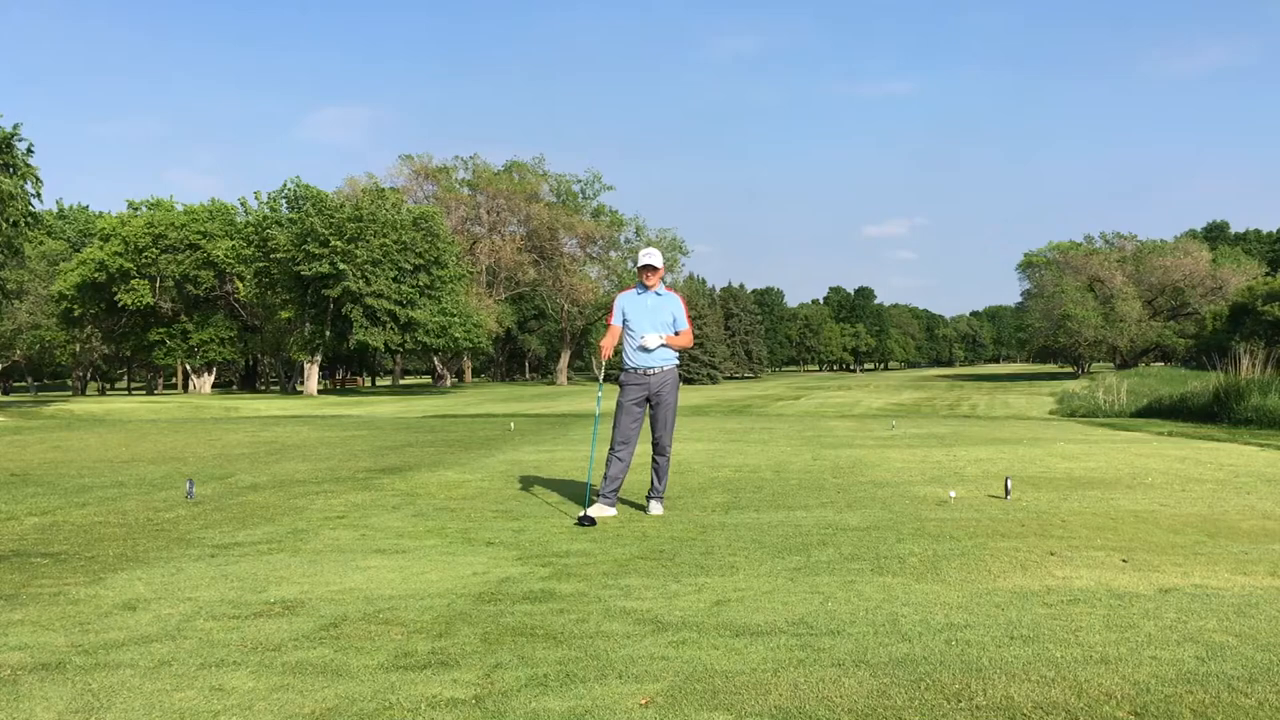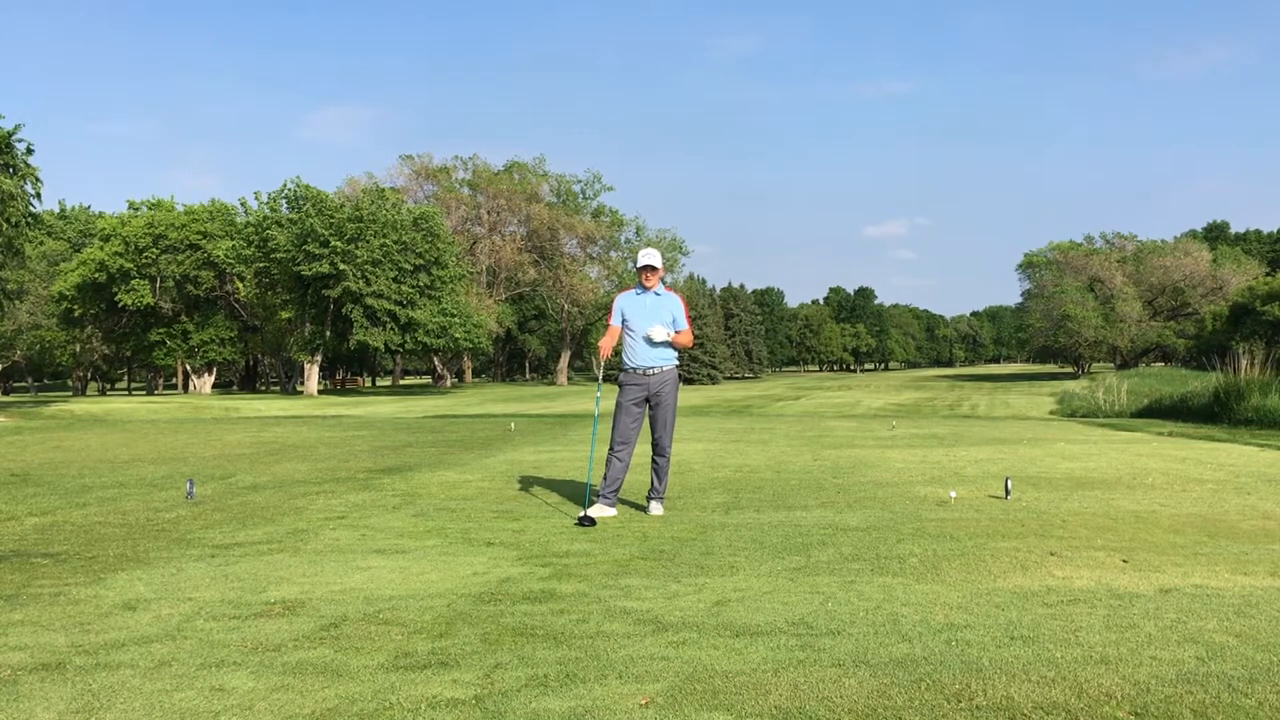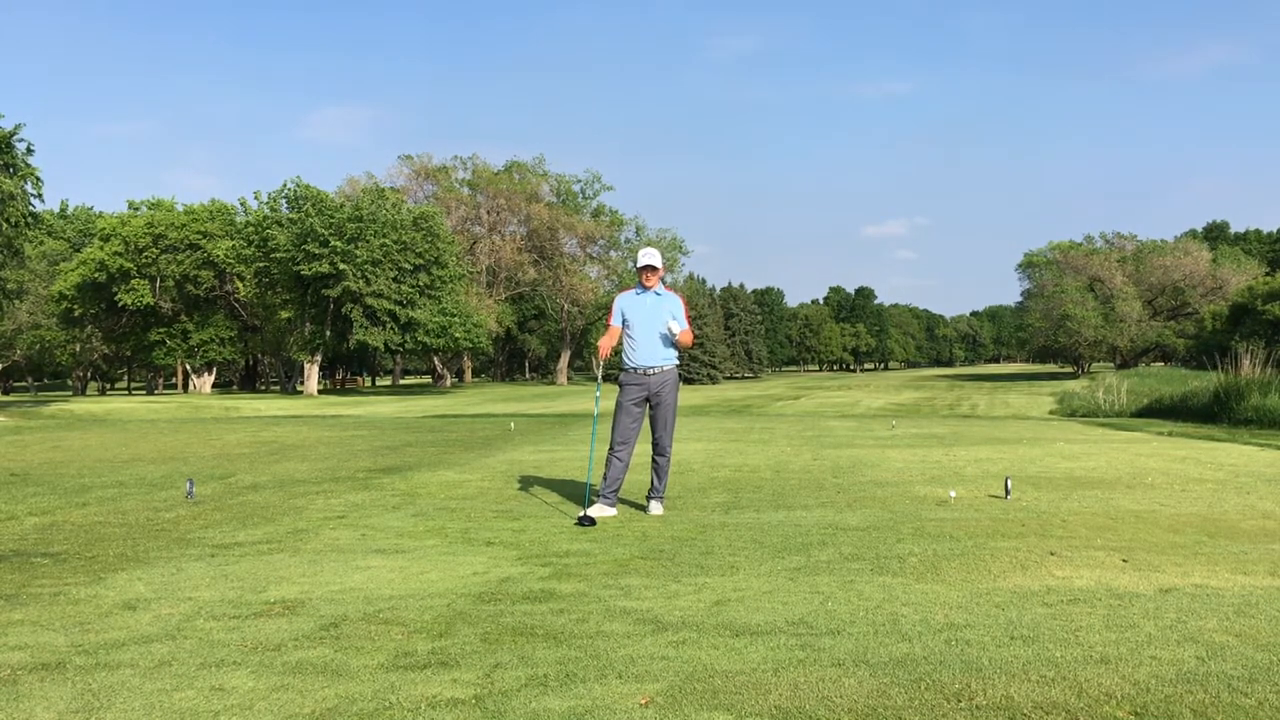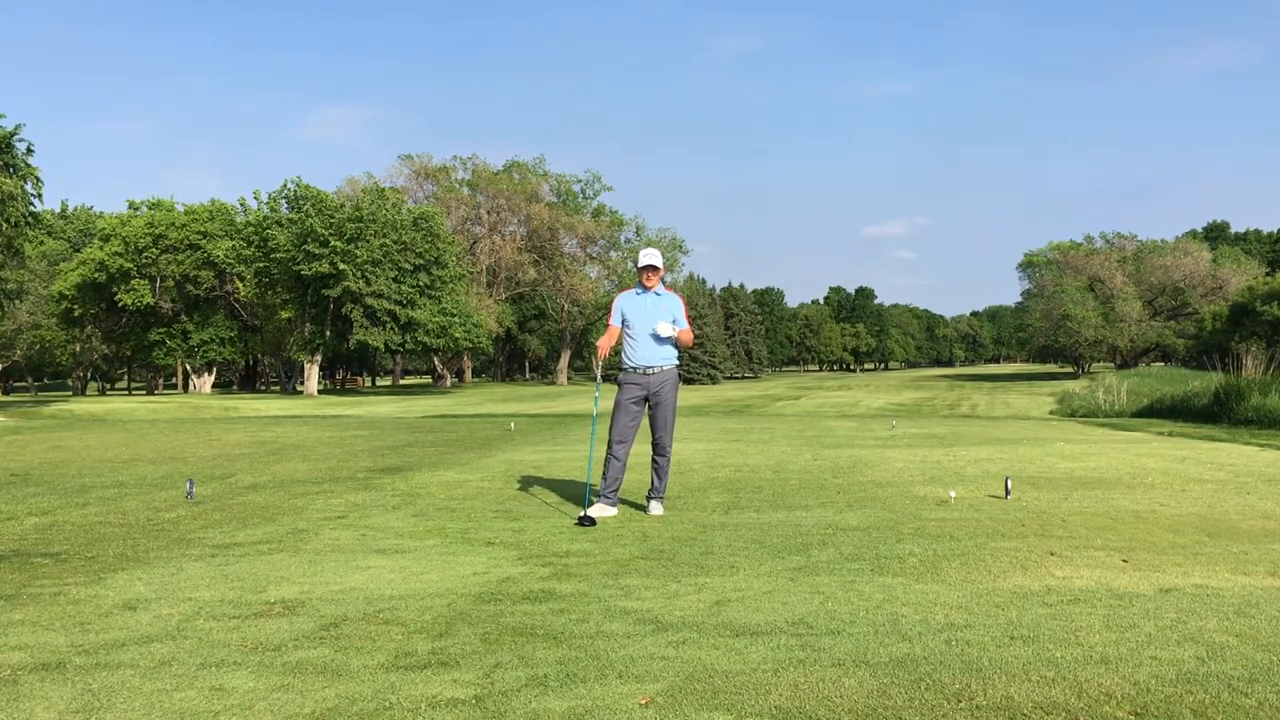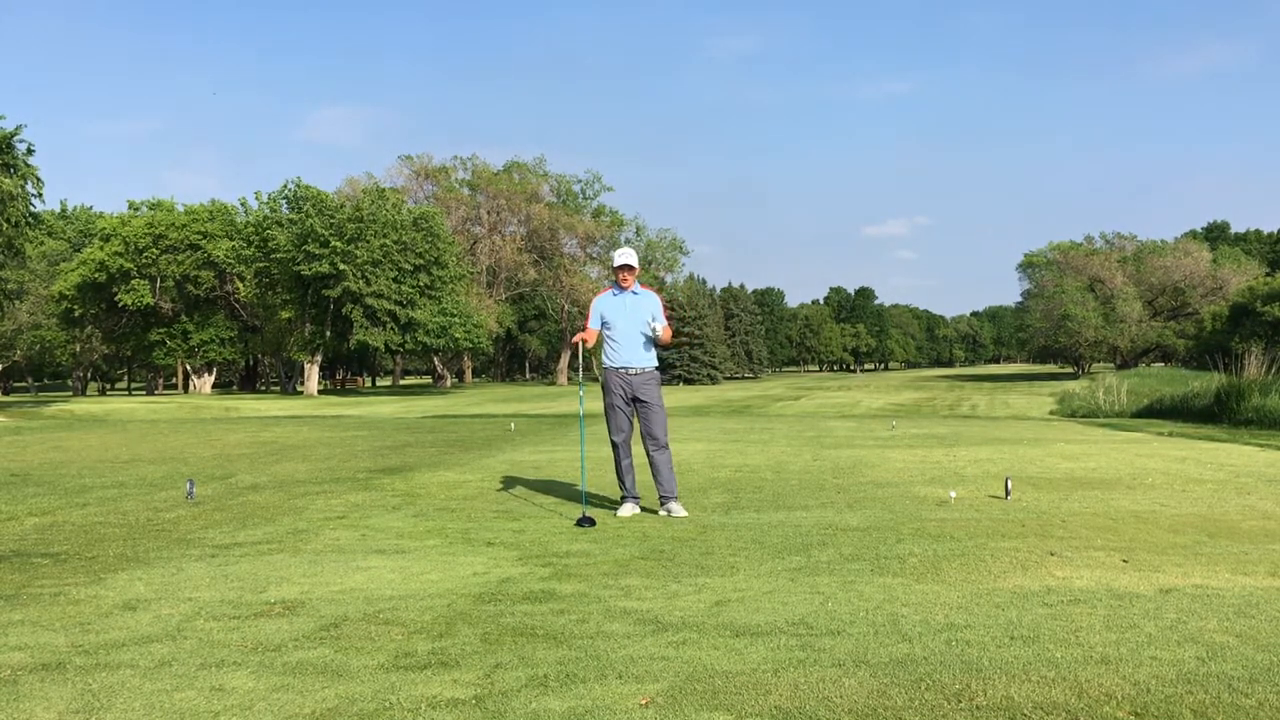
dt=1s
person 1, frame 1
left shoulder: (674, 300)
right shoulder: (624, 299)
left elbow: (687, 340)
right elbow: (614, 333)
left wrist: (662, 338)
right wrist: (607, 342)
left hip: (665, 377)
right hip: (633, 378)
left knee: (662, 442)
right knee: (621, 440)
left ankle: (656, 498)
right ankle: (606, 500)
person 1, frame 2
left shoulder: (674, 300)
right shoulder: (623, 299)
left elbow: (688, 339)
right elbow: (613, 333)
left wrist: (669, 336)
right wrist: (606, 342)
left hip: (665, 377)
right hip: (632, 378)
left knee: (662, 443)
right knee: (620, 441)
left ankle: (656, 499)
right ankle: (606, 500)
person 1, frame 3
left shoulder: (674, 300)
right shoulder: (623, 299)
left elbow: (688, 340)
right elbow: (613, 334)
left wrist: (677, 333)
right wrist: (605, 342)
left hip: (665, 377)
right hip: (632, 378)
left knee: (662, 443)
right knee: (620, 441)
left ankle: (656, 498)
right ankle: (606, 501)
person 1, frame 4
left shoulder: (674, 300)
right shoulder: (623, 299)
left elbow: (688, 340)
right elbow: (612, 334)
left wrist: (674, 332)
right wrist: (604, 341)
left hip: (664, 376)
right hip: (632, 377)
left knee: (662, 442)
right knee: (619, 439)
left ankle: (656, 498)
right ankle: (606, 500)
person 1, frame 5
left shoulder: (651, 298)
right shoulder: (601, 301)
left elbow: (667, 336)
right elbow: (591, 337)
left wrist: (659, 333)
right wrist: (581, 338)
left hip: (647, 376)
right hip: (615, 377)
left knee: (657, 439)
right knee: (620, 440)
left ankle: (669, 500)
right ankle: (629, 499)
